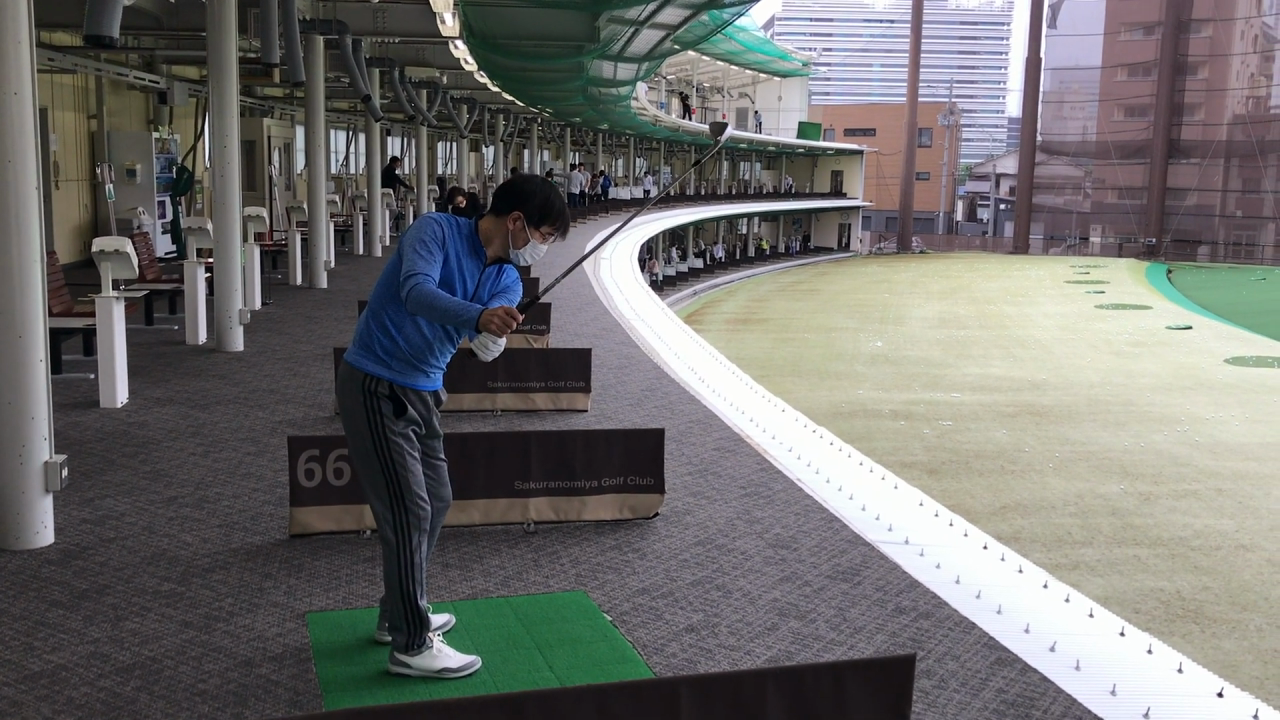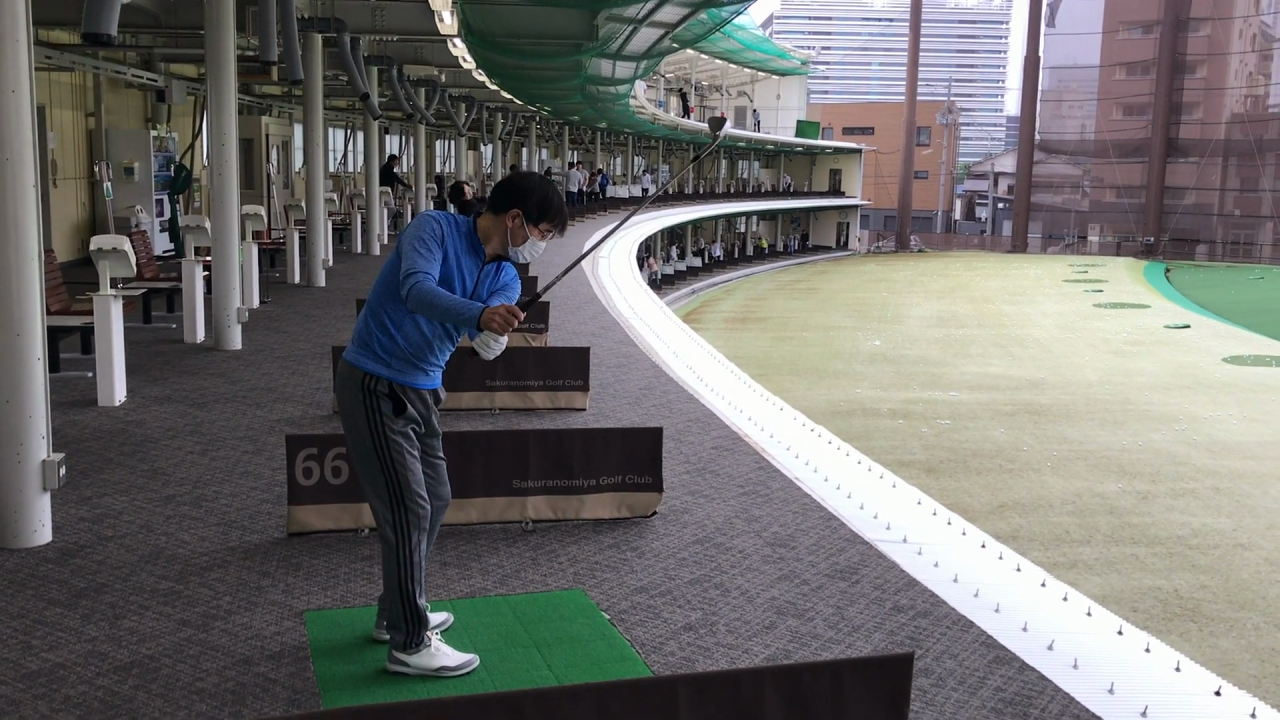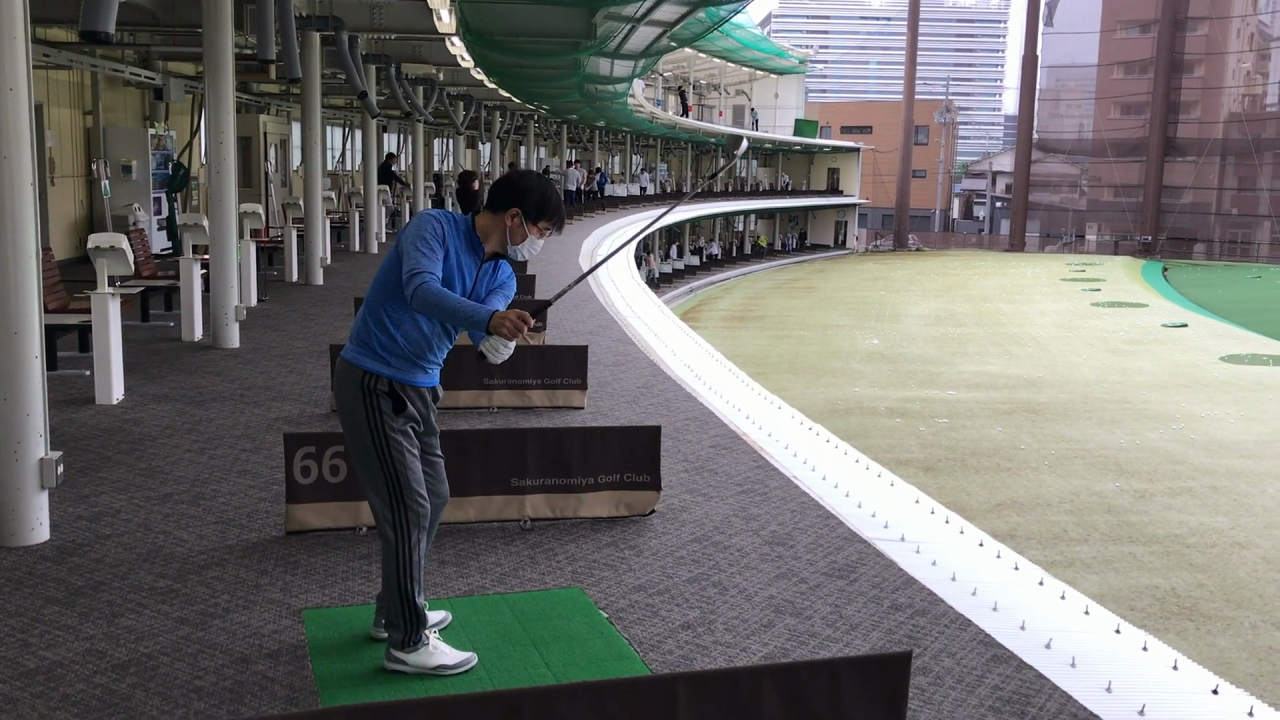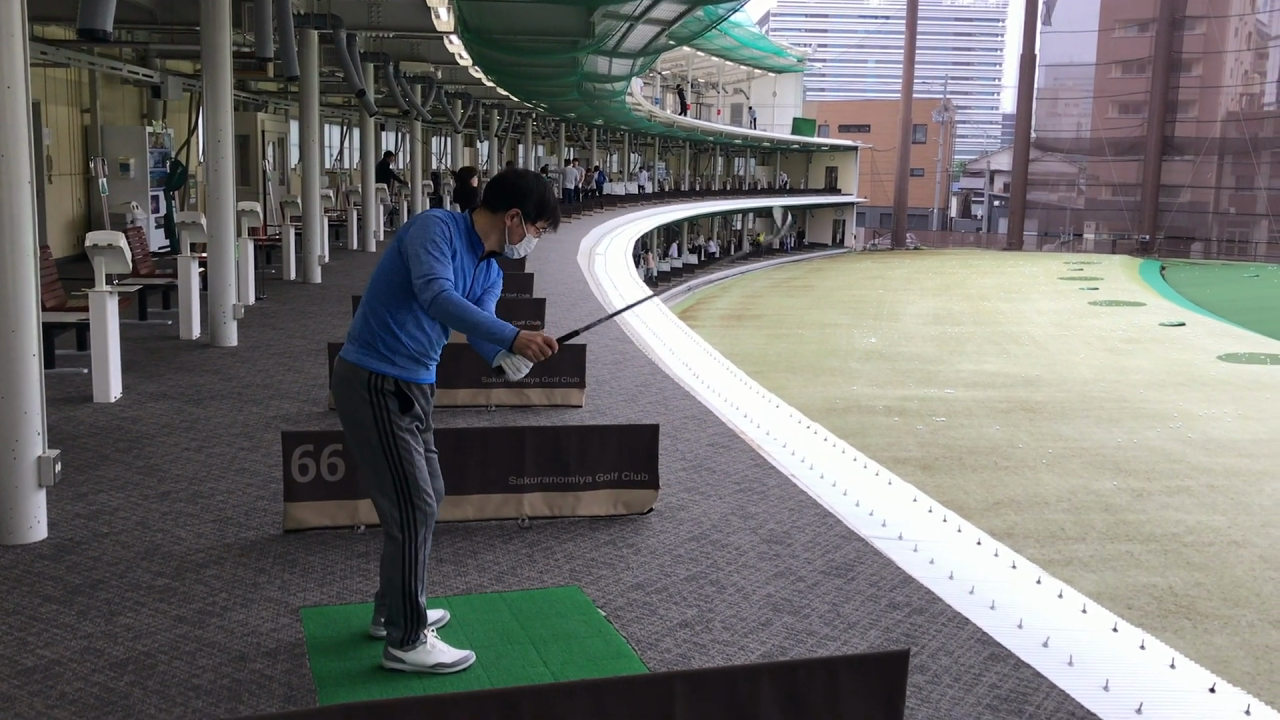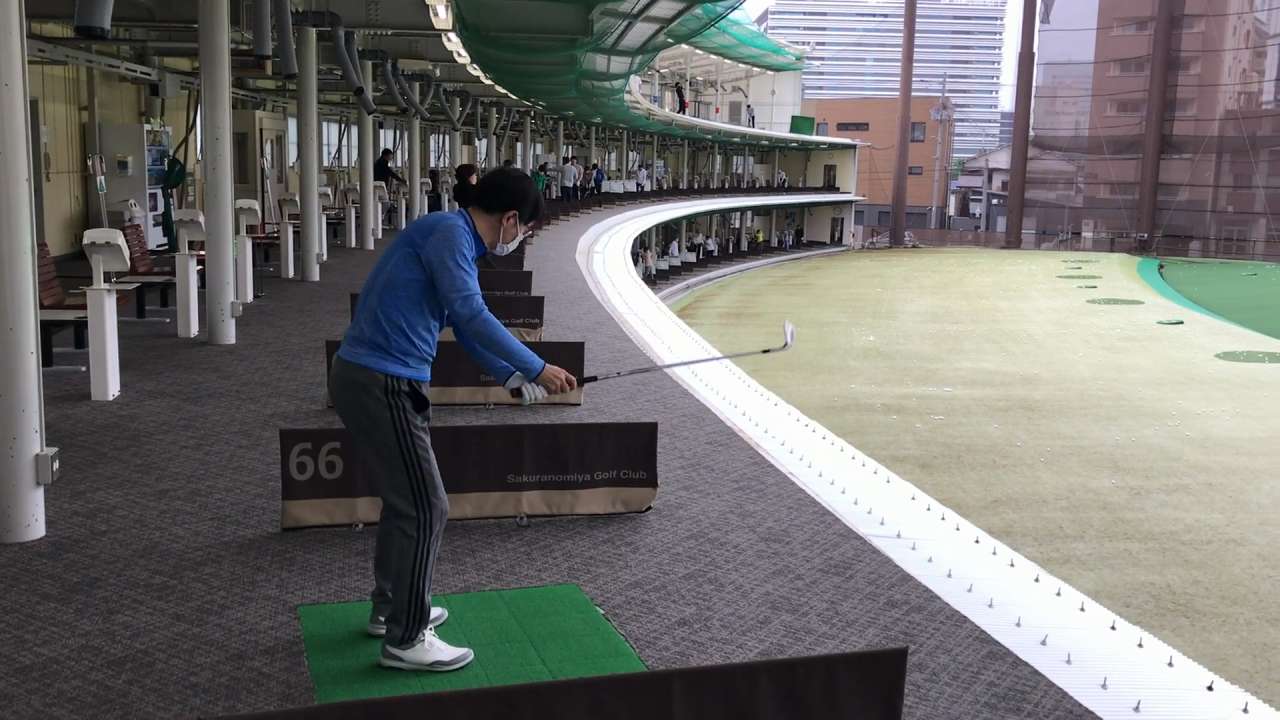
dt=0.2s
person 1, frame 1
left shoulder: (507, 281)
right shoulder: (435, 230)
left elbow: (487, 330)
right elbow: (416, 291)
left wrist: (492, 334)
right wrist: (479, 316)
left hip: (422, 391)
right hip: (375, 386)
left knee: (434, 503)
right knee: (409, 512)
left ankle: (398, 614)
right ankle: (411, 645)
person 1, frame 2
left shoulder: (506, 278)
right shoulder: (434, 228)
left elbow: (486, 327)
right elbow: (416, 289)
left wrist: (493, 334)
right wrist: (480, 315)
left hip: (421, 390)
right hip: (374, 385)
left knee: (433, 501)
right knee: (408, 511)
left ankle: (396, 613)
right ankle: (409, 643)
person 1, frame 3
left shoulder: (502, 276)
right shoulder: (433, 226)
left elbow: (485, 326)
right elbow: (420, 290)
left wrist: (500, 337)
right wrist: (488, 319)
left hip: (419, 388)
right hip: (373, 383)
left knee: (431, 499)
right knee: (408, 509)
left ankle: (395, 611)
right ankle: (407, 642)
person 1, frame 4
left shoulder: (490, 273)
right shoulder: (434, 227)
left elbow: (482, 332)
right elbow: (435, 297)
left wrist: (512, 354)
right wrist: (513, 335)
left hip: (410, 385)
right hip: (373, 381)
left knee: (423, 497)
right knee: (413, 507)
left ankle: (393, 610)
right ankle: (406, 640)
person 1, frame 5
left shoulder: (465, 251)
right shoulder: (446, 229)
left elbow: (471, 333)
right elbow: (470, 315)
left wrist: (515, 378)
right wrist: (535, 367)
left hip: (382, 380)
right hip: (378, 383)
left knee: (406, 498)
right knee: (425, 507)
left ankle: (390, 608)
right ankle: (404, 638)
